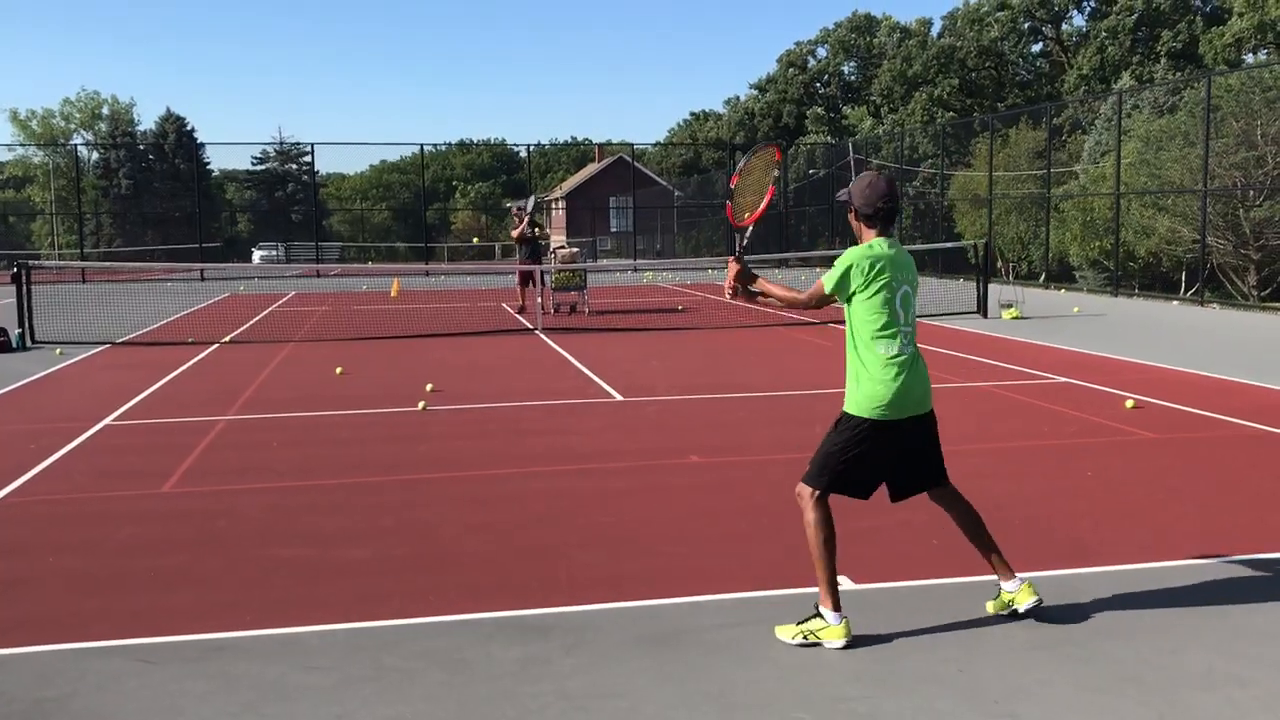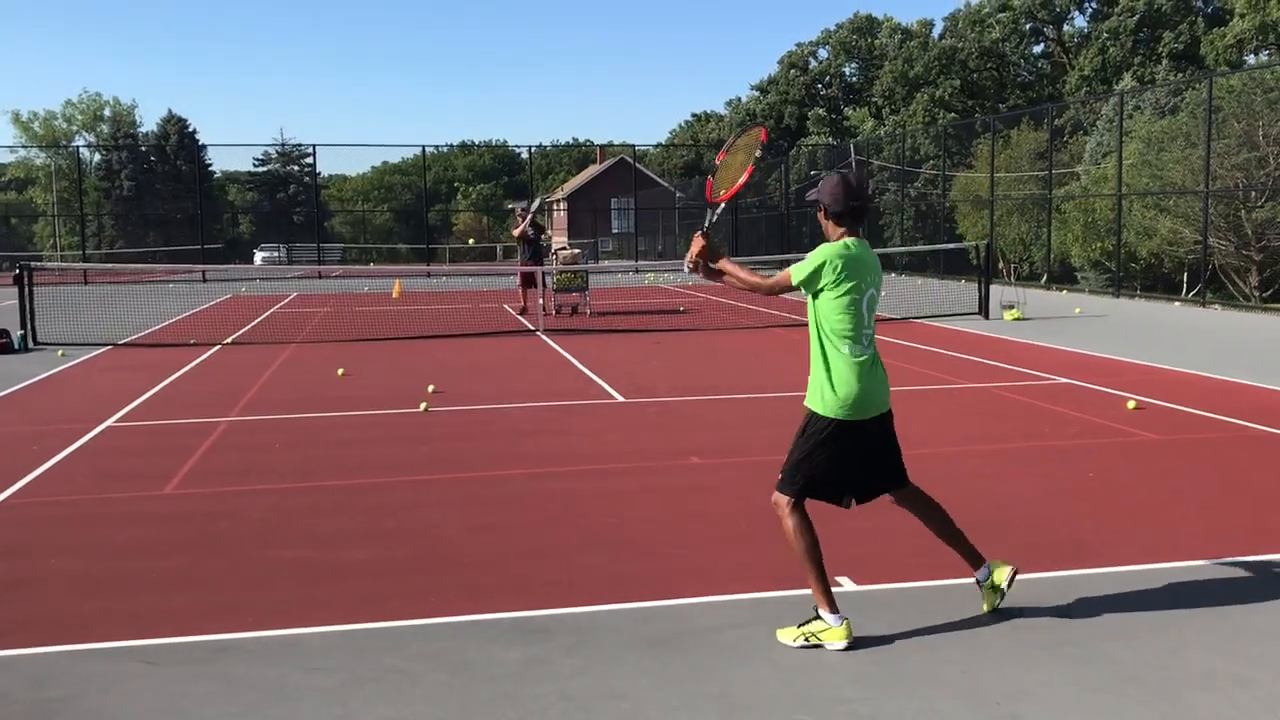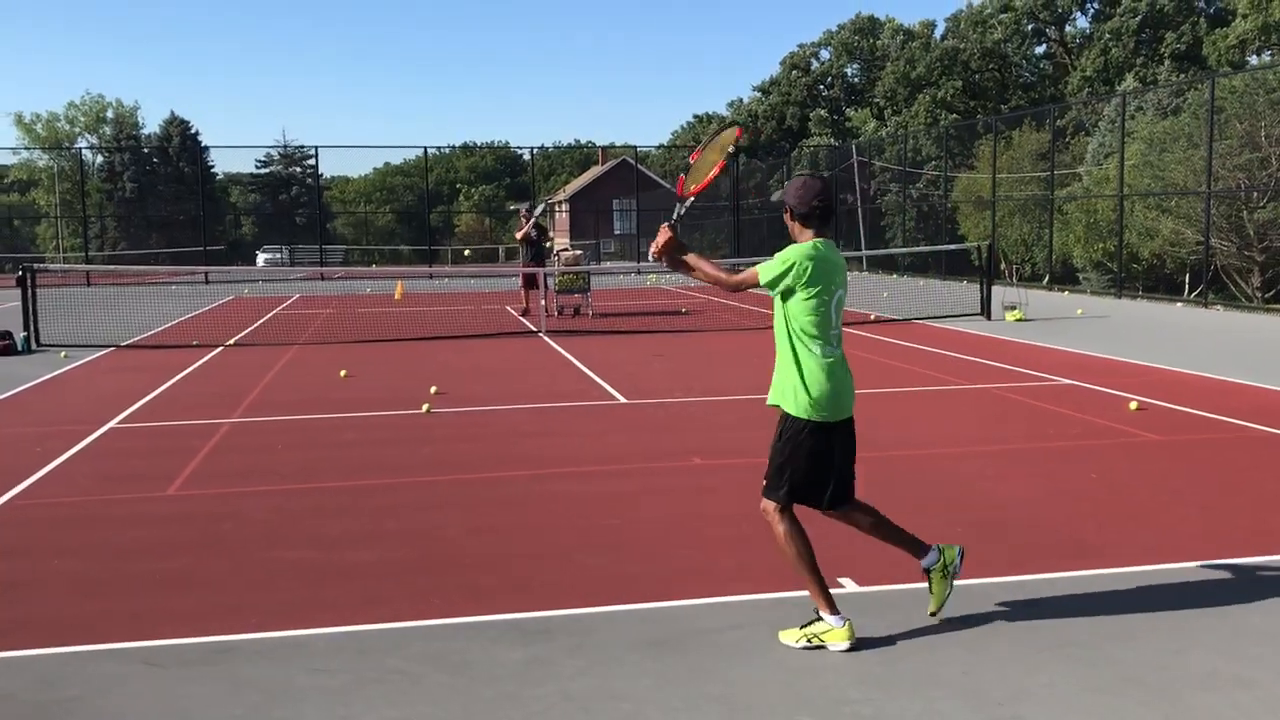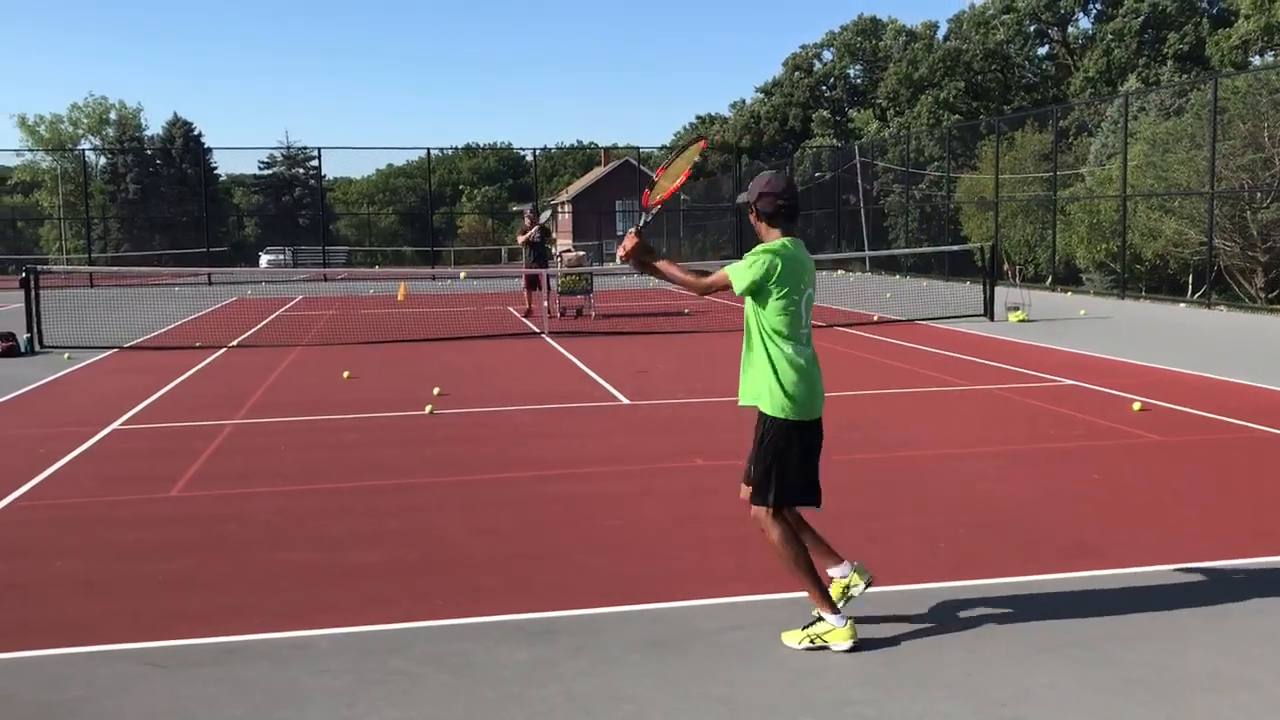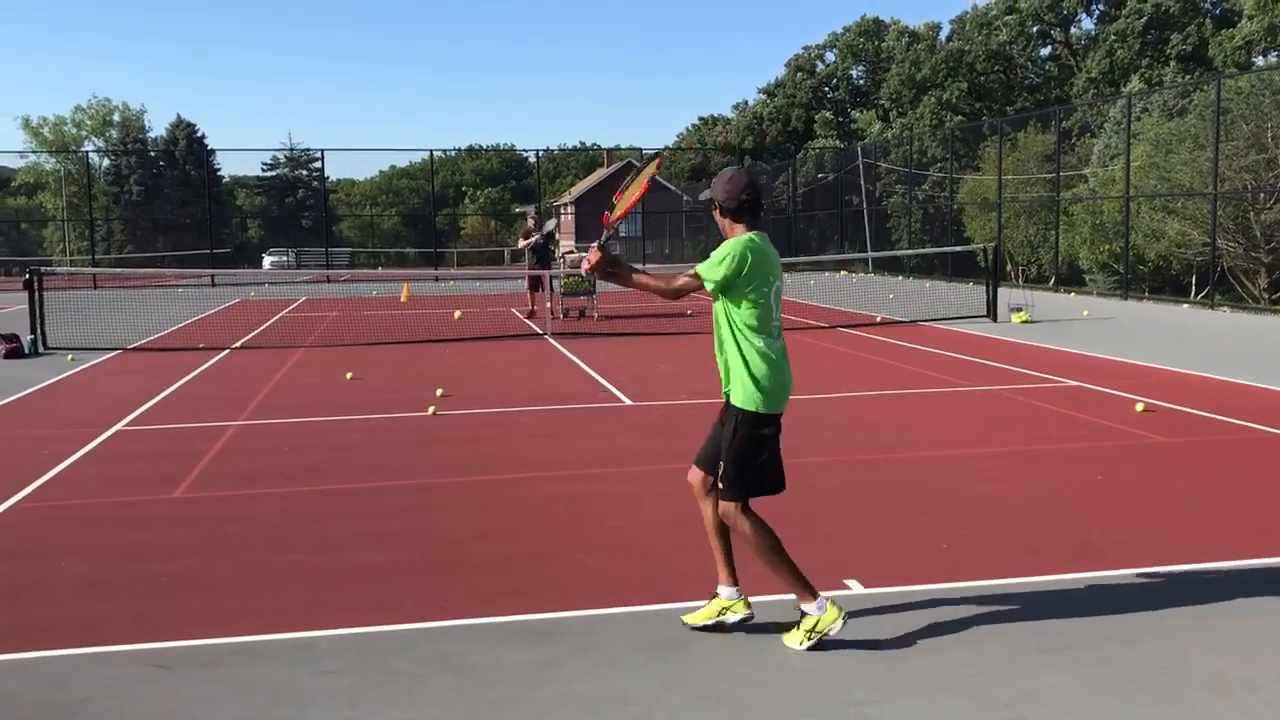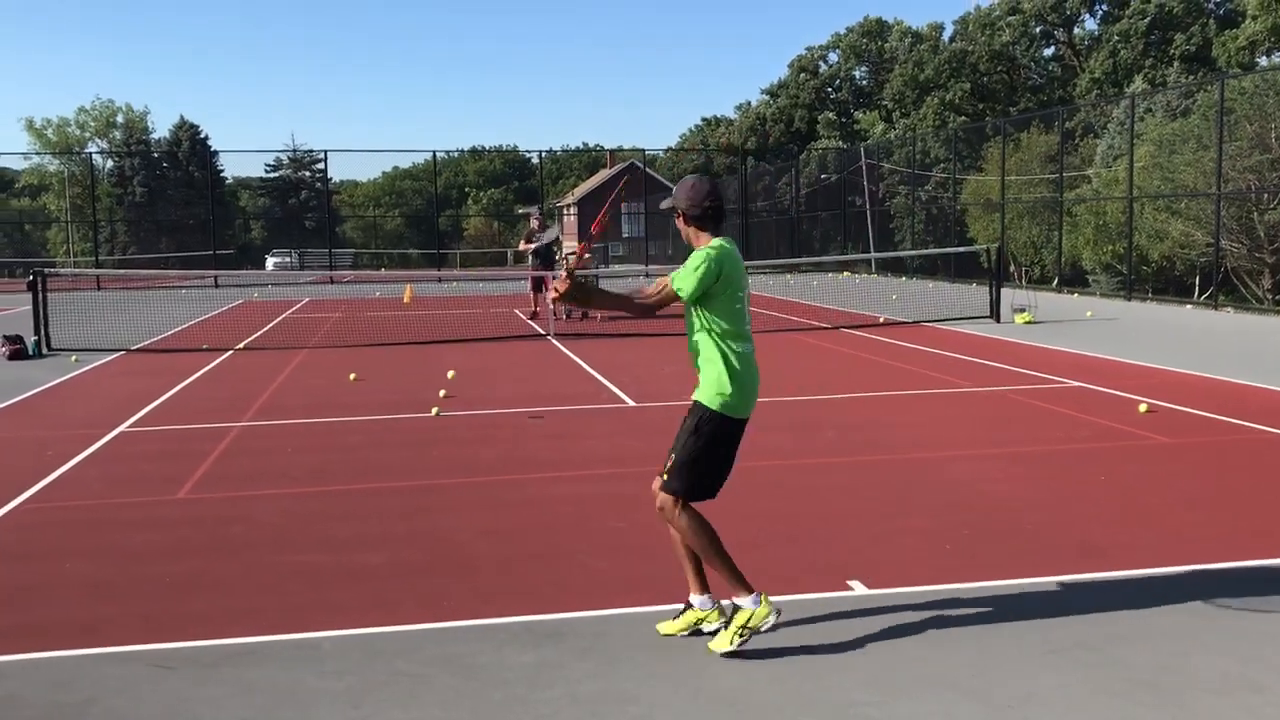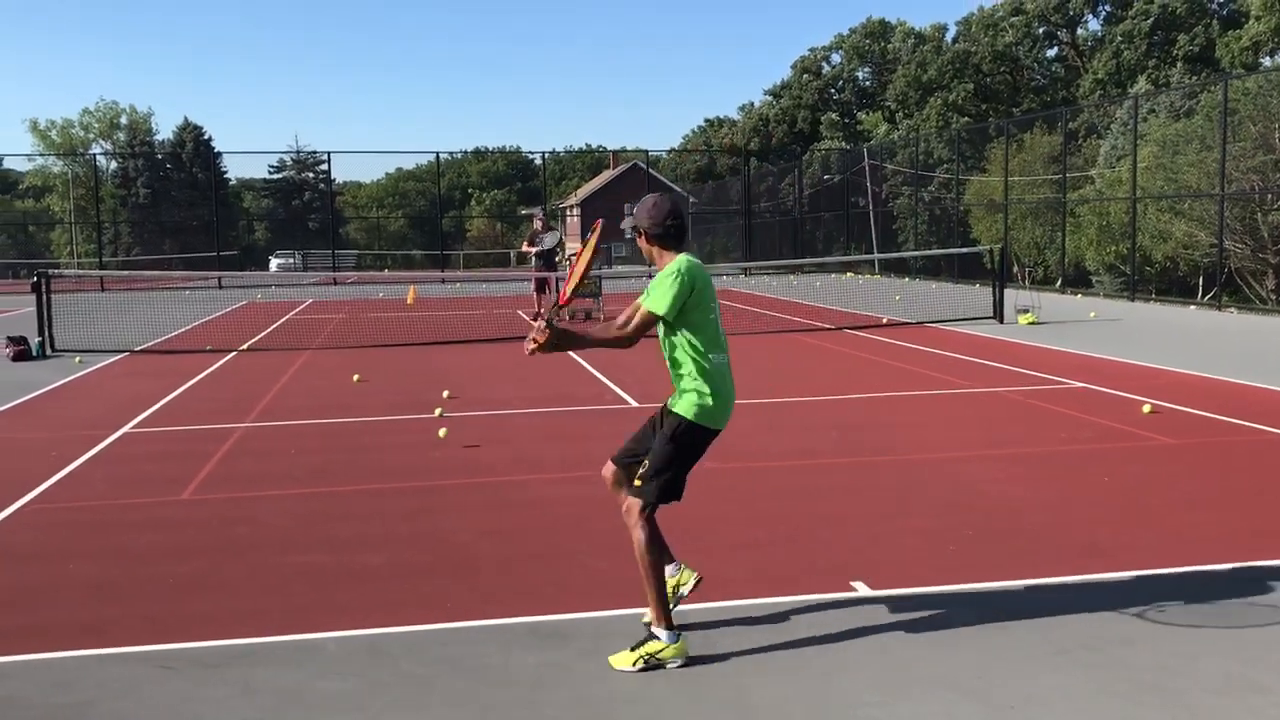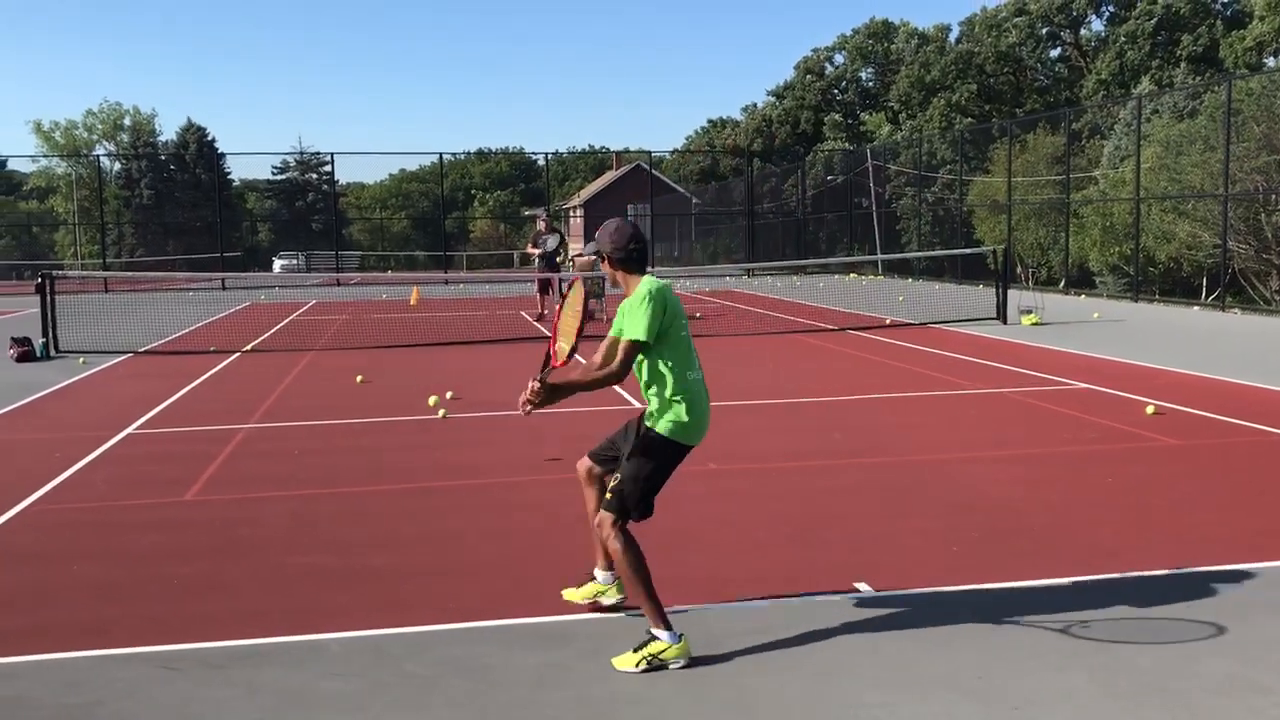
dt=0.1s
person 1, frame 1
left shoulder: (859, 258)
right shoulder: (903, 259)
left elbow: (810, 301)
right elbow: (823, 298)
left wrist: (754, 285)
right wrist: (759, 291)
left hip: (873, 403)
right hip: (913, 399)
left knee: (811, 495)
right knee: (941, 491)
left ankle: (830, 618)
right ankle: (1016, 587)
person 1, frame 2
left shoulder: (830, 256)
right shoulder: (867, 258)
left elbow: (770, 286)
right elbow: (787, 288)
left wrist: (717, 261)
right wrist: (723, 270)
left hip: (837, 404)
right hip: (872, 399)
left knee: (786, 501)
right knee: (903, 492)
left ankle: (830, 621)
right ankle: (988, 573)
person 1, frame 3
left shoulder: (802, 258)
right shoulder: (831, 258)
left elbow: (736, 285)
right elbow: (753, 281)
left wrist: (680, 254)
right wrist: (691, 261)
left hip: (808, 405)
right hip: (830, 401)
left knee: (774, 506)
right knee: (838, 504)
left ankle: (832, 622)
right ankle: (932, 559)
person 1, frame 4
left shoulder: (771, 256)
right shoulder: (798, 256)
left elbow: (703, 285)
right elbow: (717, 282)
left wrist: (647, 257)
right wrist: (652, 261)
left hip: (783, 401)
right hip: (798, 397)
left knee: (767, 510)
right knee: (755, 496)
left ankle: (834, 621)
right ankle: (842, 571)
person 1, frame 5
left shoulder: (739, 250)
right shoulder: (757, 248)
left elbow: (675, 288)
right elbow: (687, 285)
left wrist: (613, 270)
right wrist: (620, 270)
left hip: (753, 394)
right hip: (750, 391)
left knee: (731, 506)
right knee: (701, 481)
left ankle: (816, 607)
right ankle: (731, 597)
person 1, frame 6
left shoulder: (710, 257)
right shoulder: (721, 254)
left elbow: (650, 305)
right elbow: (653, 296)
left wrist: (582, 295)
right wrist: (583, 291)
left hip: (722, 395)
right hip: (722, 392)
left knee: (671, 501)
right knee: (666, 491)
left ankle: (749, 601)
right ankle: (703, 605)
person 1, frame 7
left shoulder: (678, 273)
right shoulder: (673, 273)
left elbow: (630, 333)
right elbow: (620, 327)
left wrist: (566, 340)
right wrist: (559, 335)
left hip: (698, 404)
right hip: (687, 399)
left knee: (634, 508)
right knee: (613, 473)
left ankle: (665, 636)
right ankle: (674, 573)
person 1, frame 8
left shoulder: (648, 295)
right shoulder: (637, 298)
left elbow: (618, 370)
right elbow: (600, 362)
left wrist: (558, 392)
right wrist: (553, 385)
left hip: (673, 420)
right hip: (662, 414)
left knee: (609, 523)
right knee: (589, 469)
left ankle: (667, 639)
right ankle: (606, 580)
